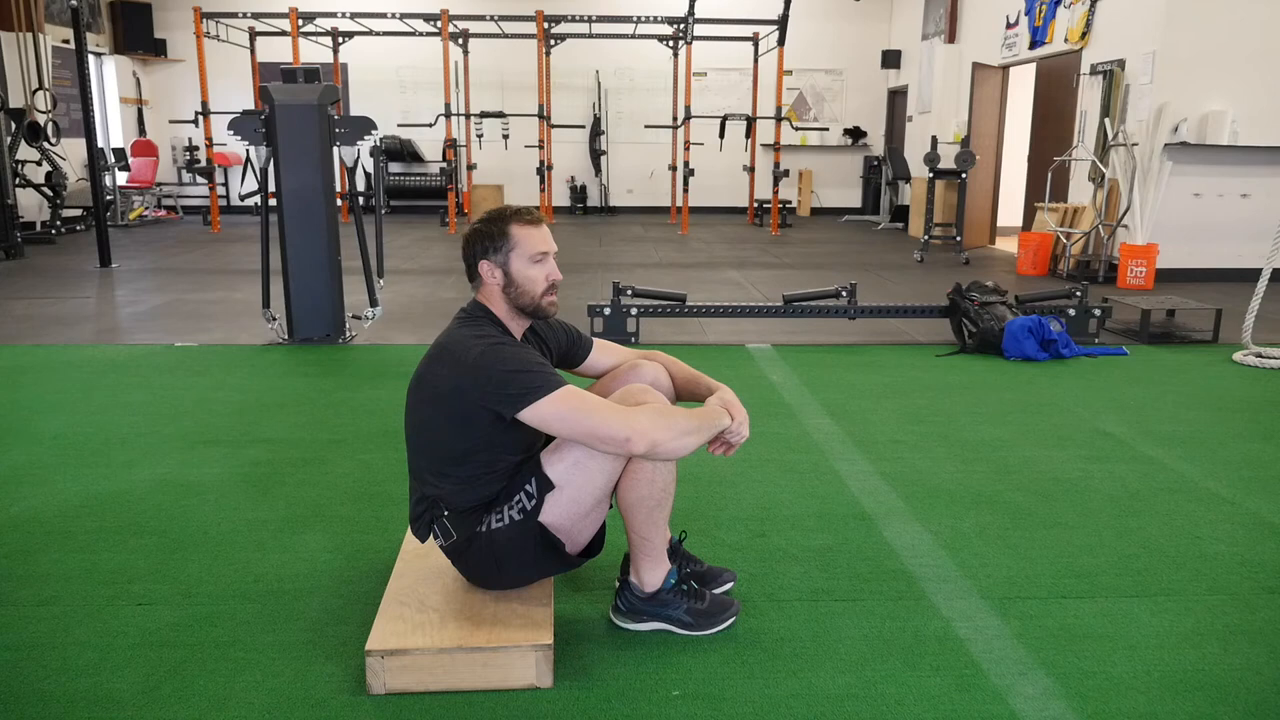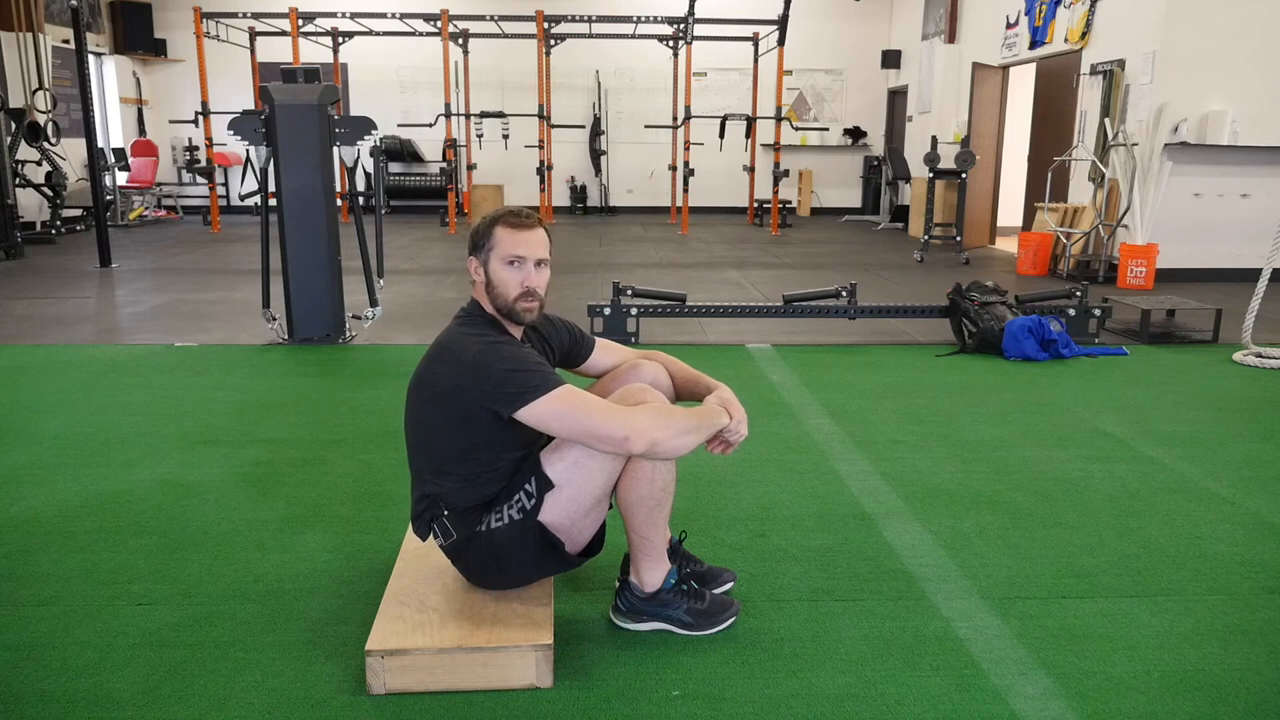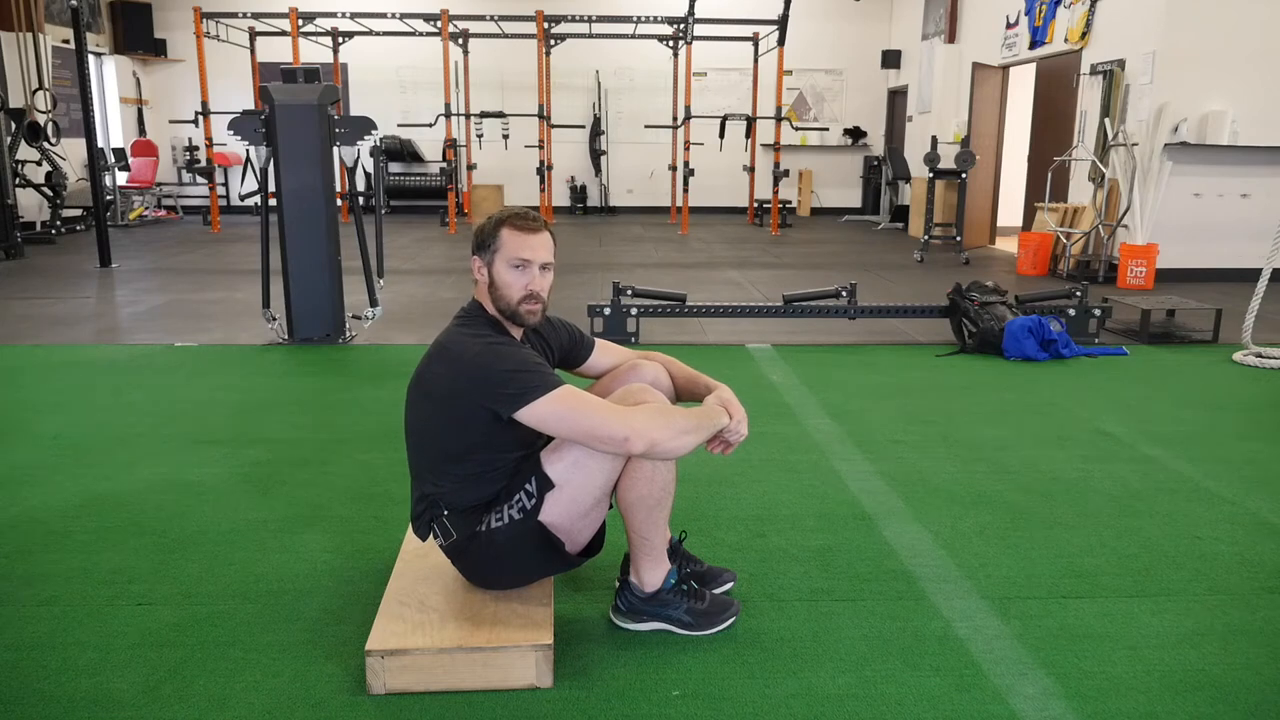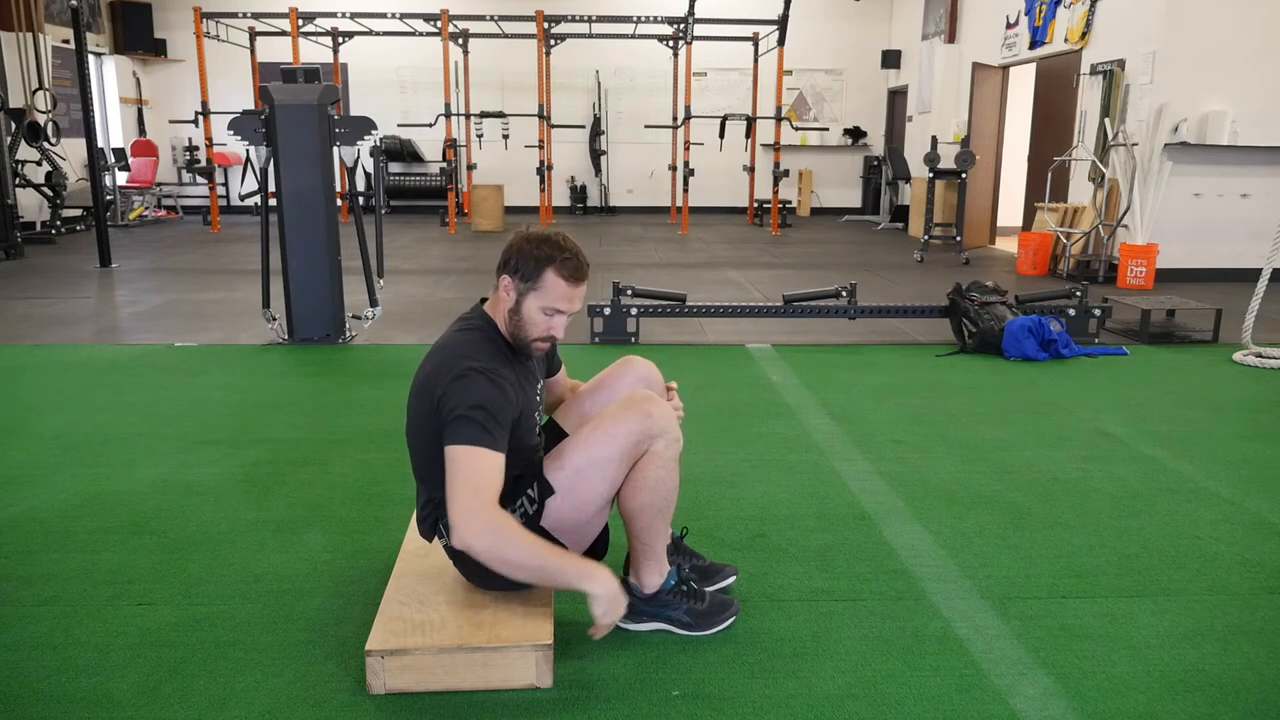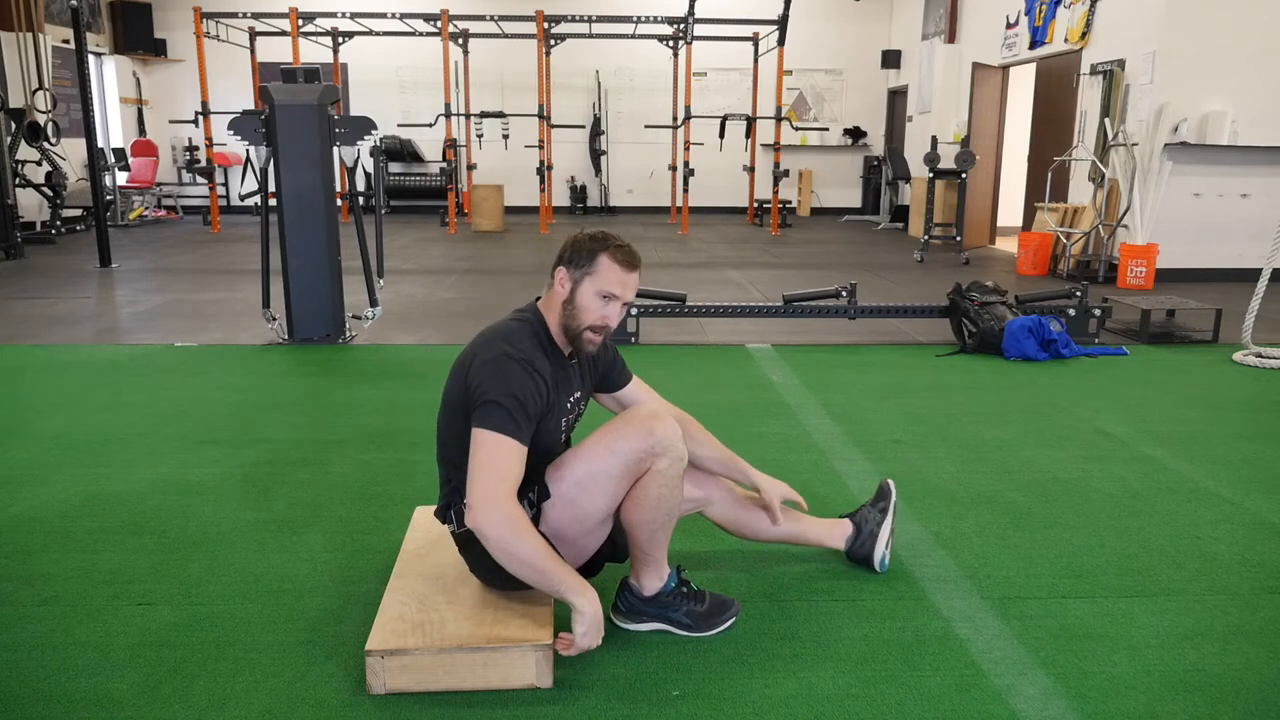
dt=1s
person 1, frame 1
left shoulder: (533, 326)
right shoulder: (484, 357)
left elbow: (640, 358)
right elbow: (634, 436)
left wrist: (715, 390)
right wrist: (719, 418)
left hip: (513, 485)
right hip: (484, 538)
left knee: (646, 377)
right knee: (641, 420)
left ankle: (659, 552)
right ankle: (649, 592)
person 1, frame 2
left shoulder: (534, 326)
right shoulder: (480, 356)
left elbow: (644, 359)
right elbow: (632, 435)
left wrist: (715, 390)
right wrist: (717, 416)
right hip: (485, 538)
left knee: (646, 377)
right knee: (640, 420)
left ankle: (658, 552)
right ankle: (650, 591)
person 1, frame 3
left shoulder: (533, 325)
right shoulder: (480, 357)
left elbow: (643, 360)
right elbow: (630, 436)
left wrist: (715, 390)
right wrist: (716, 417)
left hip: (515, 486)
right hip: (485, 537)
left knee: (646, 378)
right knee: (640, 417)
left ankle: (658, 552)
right ankle: (650, 591)
person 1, frame 4
left shoulder: (524, 328)
right shoulder: (475, 374)
left elbow: (560, 394)
right elbow: (474, 530)
left wrist: (650, 395)
right wrist: (593, 578)
right hip: (501, 541)
left knee: (636, 374)
right knee: (651, 419)
left ankle: (662, 551)
right ankle: (650, 592)
person 1, frame 5
left shoulder: (587, 342)
right shoulder: (513, 363)
left elbow: (672, 416)
right elbow: (487, 513)
left wrist: (755, 477)
right wrist: (581, 597)
left hip: (544, 507)
right hip: (505, 546)
left knee: (703, 486)
right knee: (653, 431)
left ankle: (848, 536)
right ankle: (649, 594)
